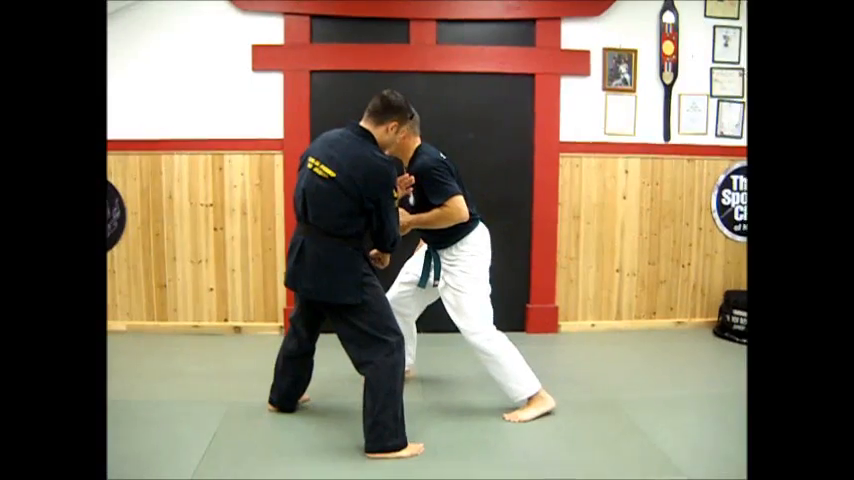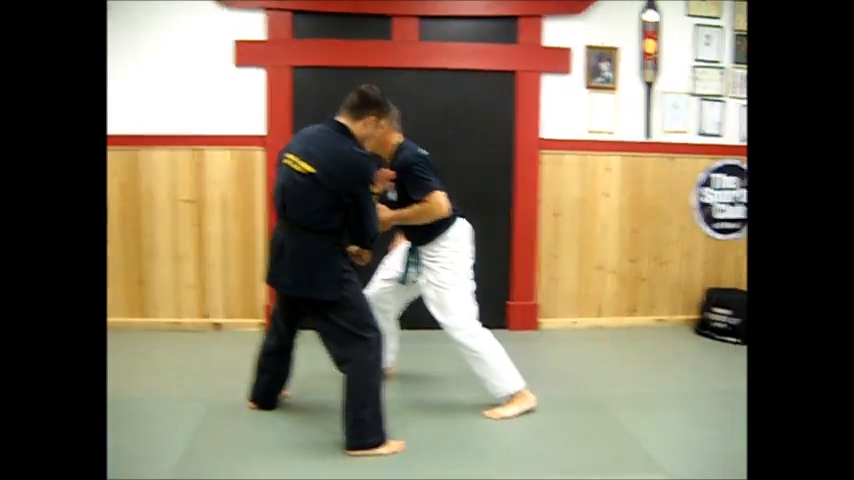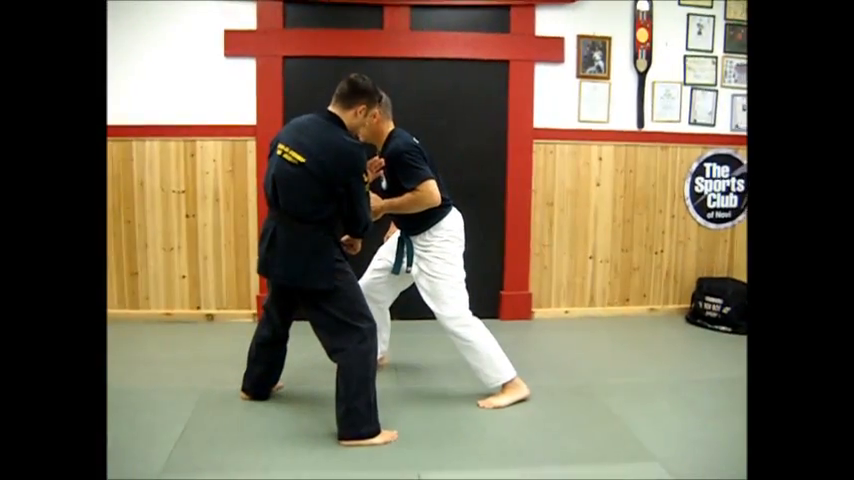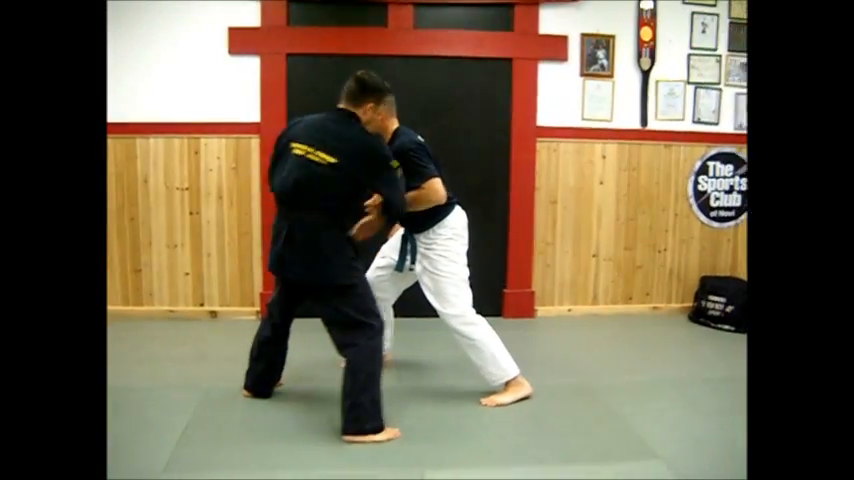
dt=0.4s
person 1, frame 1
left shoulder: (323, 141)
right shoulder: (378, 166)
right elbow: (386, 234)
right wrist: (383, 253)
left hip: (305, 252)
right hip: (340, 263)
left knee: (302, 328)
right knee: (385, 346)
left ankle: (282, 397)
right ankle: (385, 441)
person 1, frame 2
left shoulder: (302, 137)
right shoulder: (356, 161)
right elbow: (364, 229)
right wrist: (363, 249)
left hip: (285, 249)
right hip: (319, 259)
left knee: (283, 324)
right knee: (363, 342)
left ankle: (264, 394)
right ankle: (365, 437)
person 1, frame 3
left shoulder: (292, 128)
right shoulder: (347, 150)
right elbow: (357, 219)
right wrist: (354, 238)
left hip: (277, 240)
right hip: (312, 249)
left knee: (276, 316)
right knee: (358, 333)
left ankle: (256, 385)
right ankle: (358, 428)
person 1, frame 4
left shoulder: (298, 127)
right shoulder: (369, 147)
left elbow: (275, 179)
right elbow: (396, 205)
right wrist: (372, 223)
left hip: (288, 237)
right hip: (327, 246)
left knee: (279, 314)
right knee: (364, 330)
left ankle: (258, 382)
right ankle: (362, 424)
person 2, frame 1
left shoulder: (427, 164)
right shoulder: (415, 162)
left elbow: (459, 212)
left wrist: (411, 221)
right wrist: (425, 235)
left hip: (463, 251)
right hip: (437, 249)
left knee: (477, 329)
right knee: (396, 304)
left ankle: (536, 396)
right ankle: (400, 367)
person 2, frame 2
left shoulder: (408, 160)
right shoulder: (396, 158)
left elbow: (440, 207)
left wrist: (392, 218)
right wrist: (403, 232)
left hip: (444, 247)
right hip: (418, 245)
left knee: (461, 325)
right knee: (377, 299)
left ankle: (518, 394)
right ankle: (381, 363)
person 2, frame 3
left shoulder: (400, 149)
right shoulder: (388, 147)
left elbow: (431, 196)
left wrist: (384, 207)
right wrist: (397, 219)
left hip: (437, 237)
right hip: (411, 235)
left knee: (453, 314)
right knee: (370, 290)
left ankle: (511, 384)
right ankle: (374, 354)
person 2, frame 4
left shoulder: (405, 146)
right shoulder: (393, 144)
left elbow: (436, 194)
right wrist: (400, 220)
left hip: (440, 233)
right hip: (414, 232)
left knee: (456, 312)
right knee: (374, 287)
left ankle: (515, 381)
